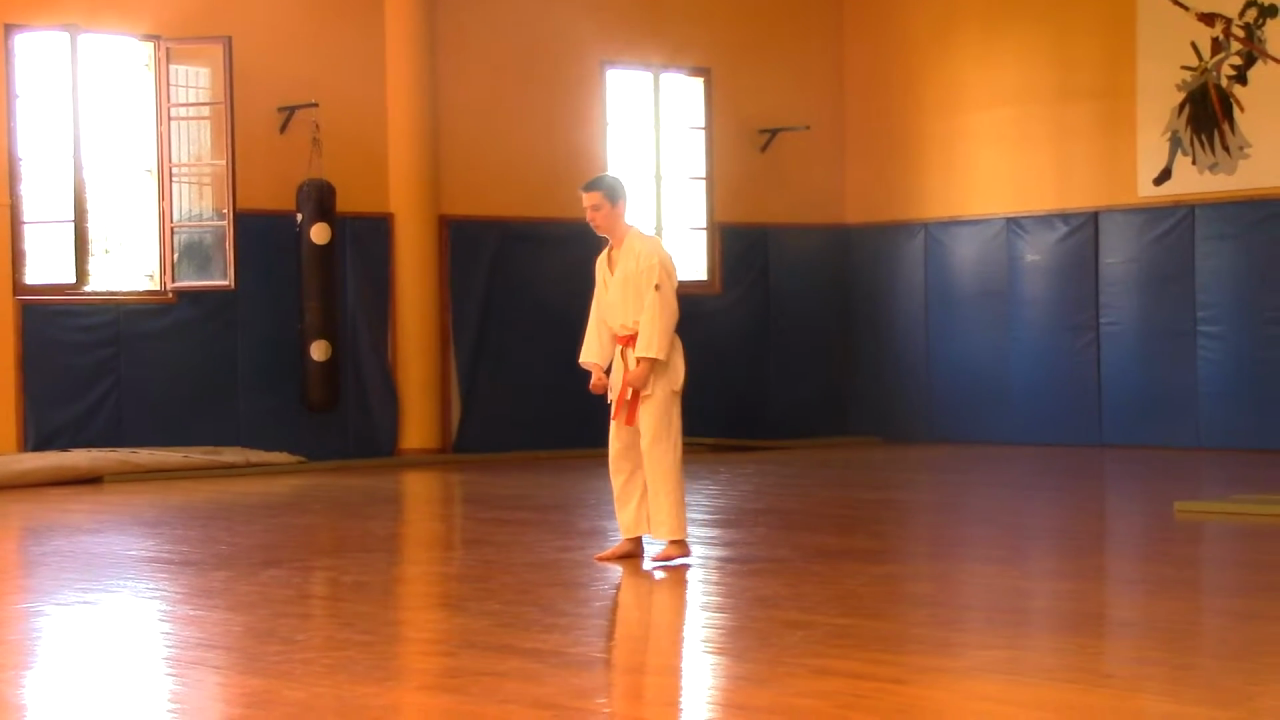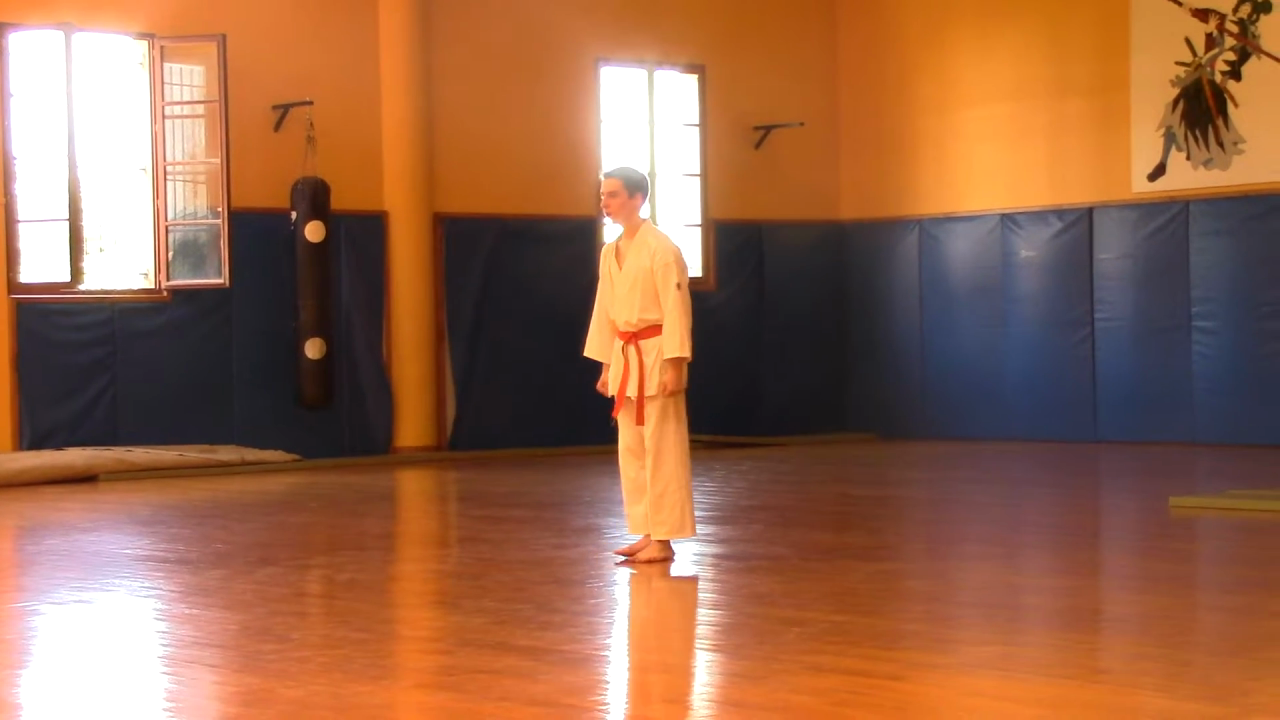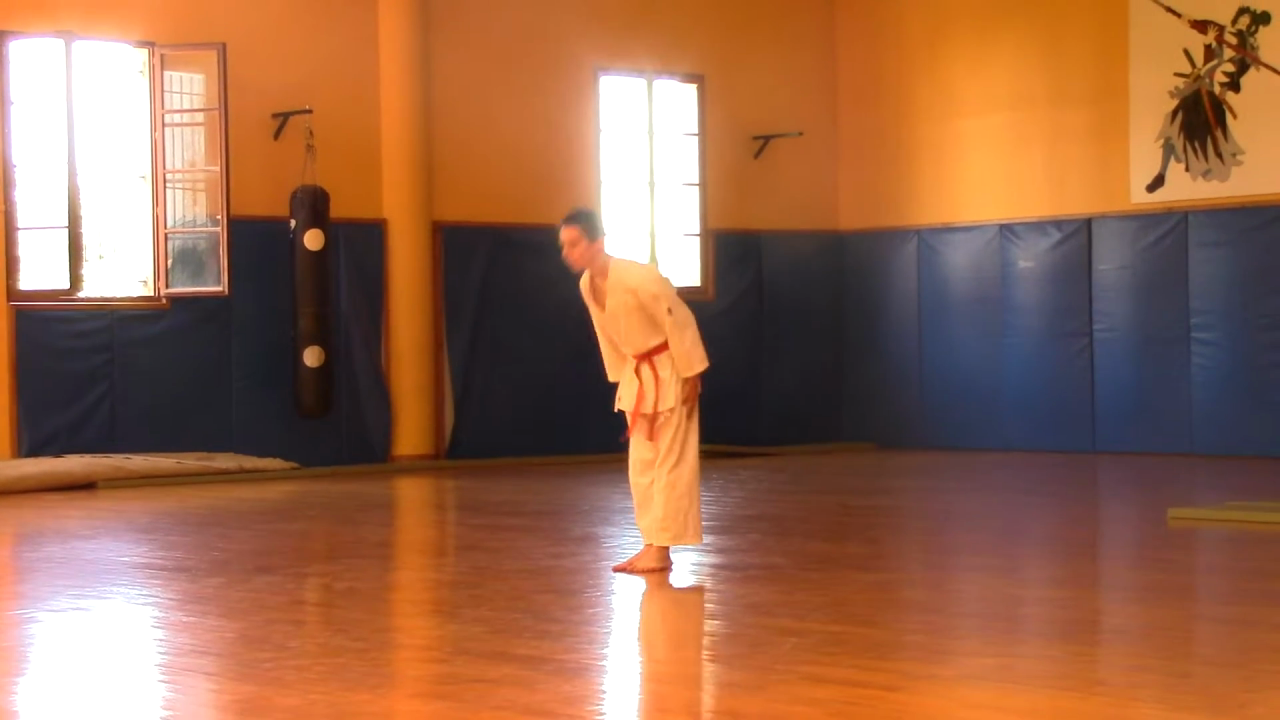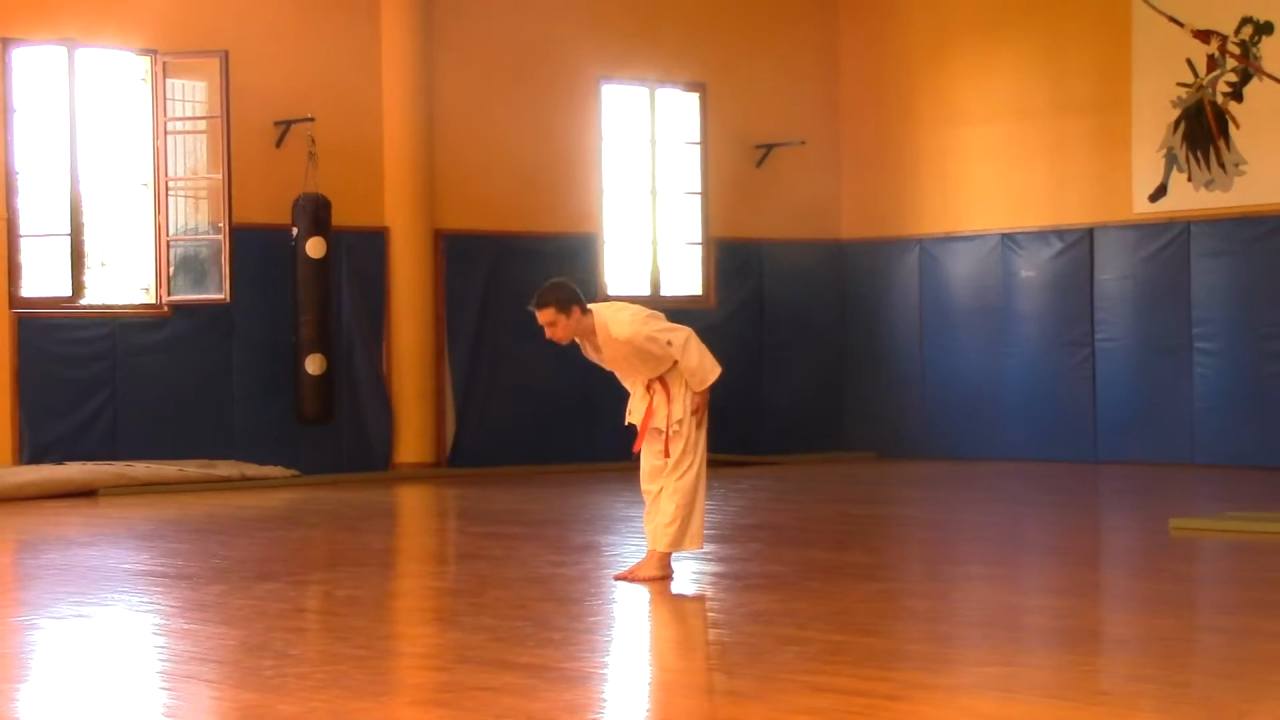
dt=0.5s
person 1, frame 1
left shoulder: (648, 250)
right shoulder: (604, 260)
left elbow: (660, 311)
right elbow: (600, 317)
left wrist: (646, 363)
right wrist: (597, 367)
left hip: (655, 360)
right hip: (624, 362)
left knee: (658, 450)
right knee: (623, 454)
left ankle: (674, 538)
right ankle: (632, 537)
person 1, frame 2
left shoulder: (661, 248)
right shoulder: (609, 252)
left elbow: (677, 309)
left wrist: (675, 364)
right wrist: (605, 365)
left hip: (656, 356)
right hip: (625, 357)
left knee: (662, 451)
right knee: (632, 452)
left ankle: (663, 539)
right ankle: (647, 532)
person 1, frame 3
left shoulder: (638, 279)
right shoulder: (586, 285)
left elbow: (680, 325)
left wrist: (690, 380)
right wrist: (625, 380)
left hip: (670, 374)
right hip: (638, 376)
left knee: (671, 463)
right knee: (643, 467)
left ankle: (660, 549)
right ankle: (651, 545)
person 1, frame 4
left shoulder: (625, 326)
right shoulder: (583, 333)
left elbow: (684, 342)
left wrist: (701, 390)
right wrist: (641, 394)
left hip: (680, 387)
right hip: (649, 391)
left knee: (678, 472)
right knee: (653, 476)
left ankle: (660, 558)
right ankle: (655, 556)
person 2, frame 1
left shoulder: (1254, 39)
right shoulder: (1227, 24)
left hip: (1221, 87)
right hip: (1205, 81)
right knee: (1183, 118)
right ankle: (1168, 167)
person 2, frame 2
left shoulder: (1248, 34)
right shoulder: (1221, 20)
left hip: (1215, 84)
right hip: (1199, 77)
right knee: (1177, 115)
right ankle: (1163, 163)
person 2, frame 3
left shoulder: (1247, 45)
right shoulder: (1220, 32)
left hip: (1214, 95)
right hip: (1198, 89)
left knee: (1209, 132)
right knee: (1175, 126)
right ankle: (1161, 174)
person 2, frame 4
left shoulder: (1249, 56)
right shoulder: (1222, 42)
left hip: (1216, 106)
right hip: (1201, 98)
right knee: (1178, 136)
right ankle: (1164, 184)
